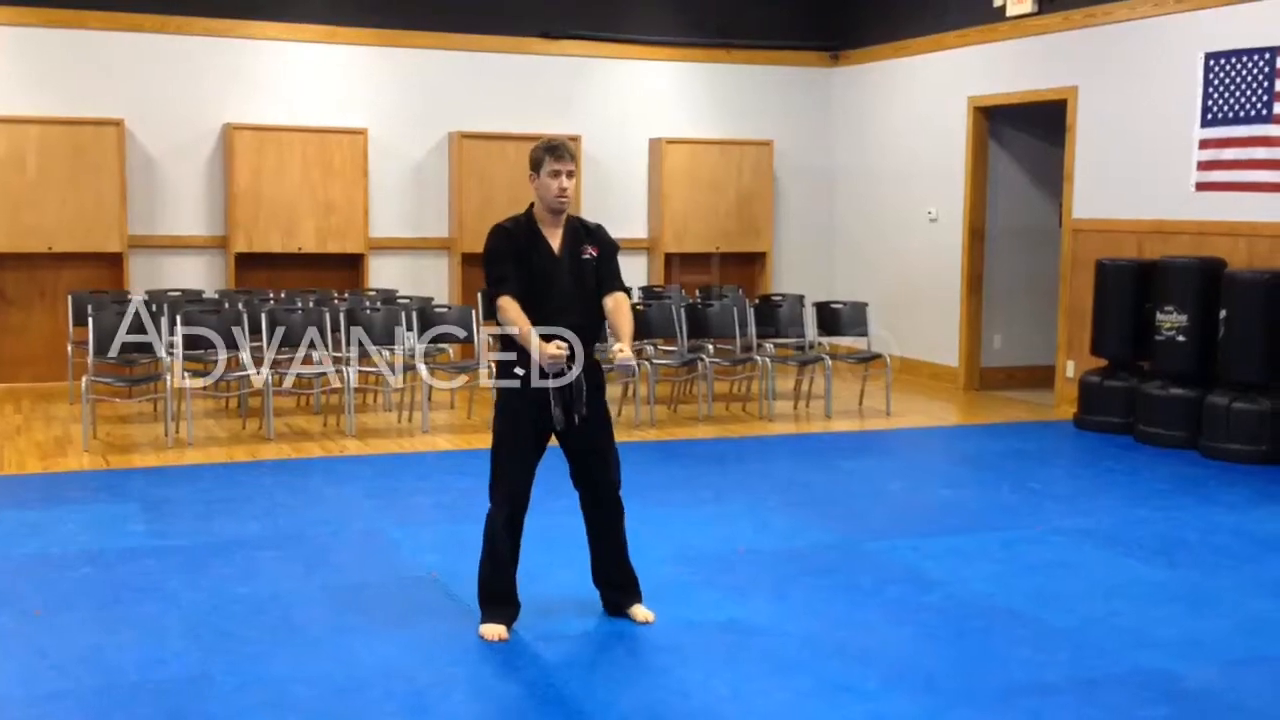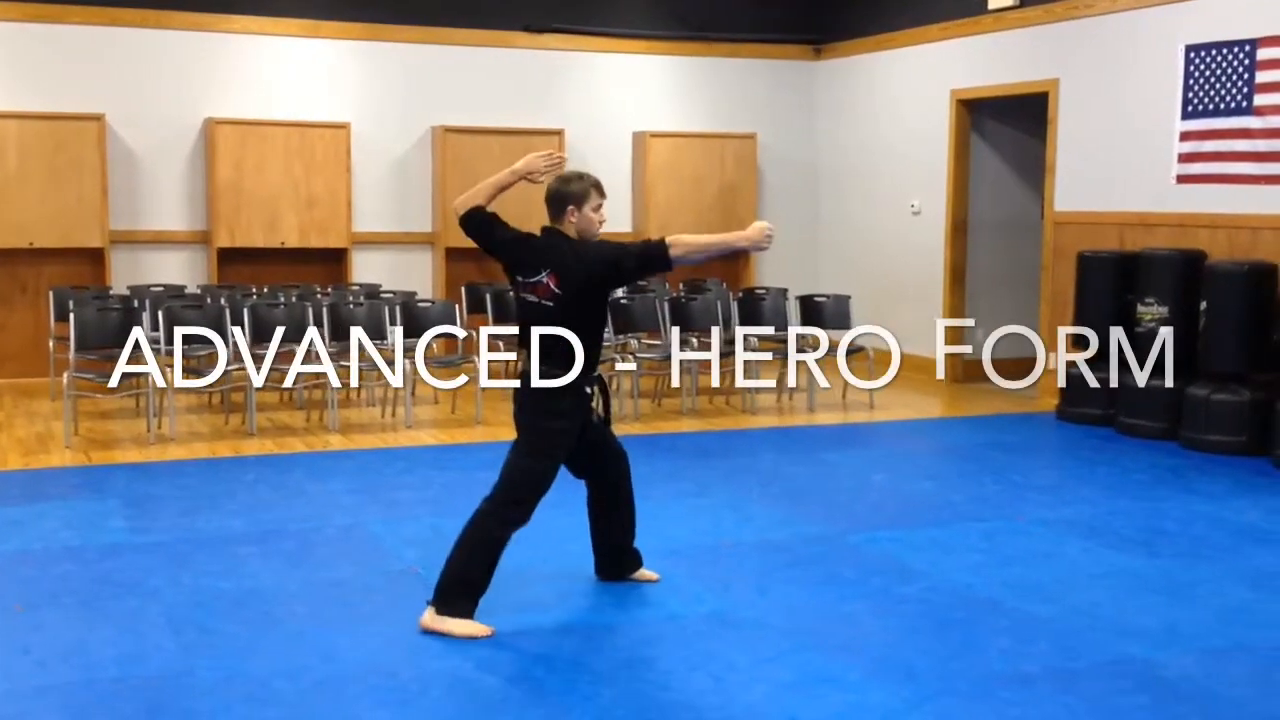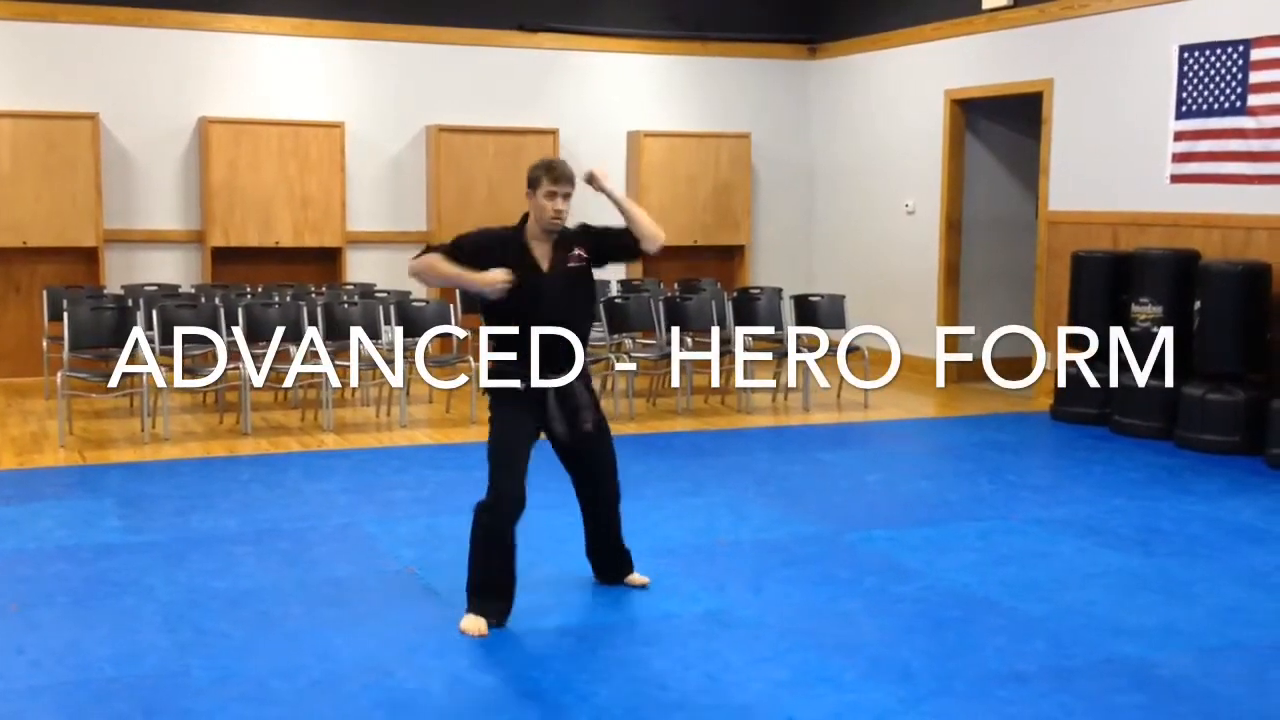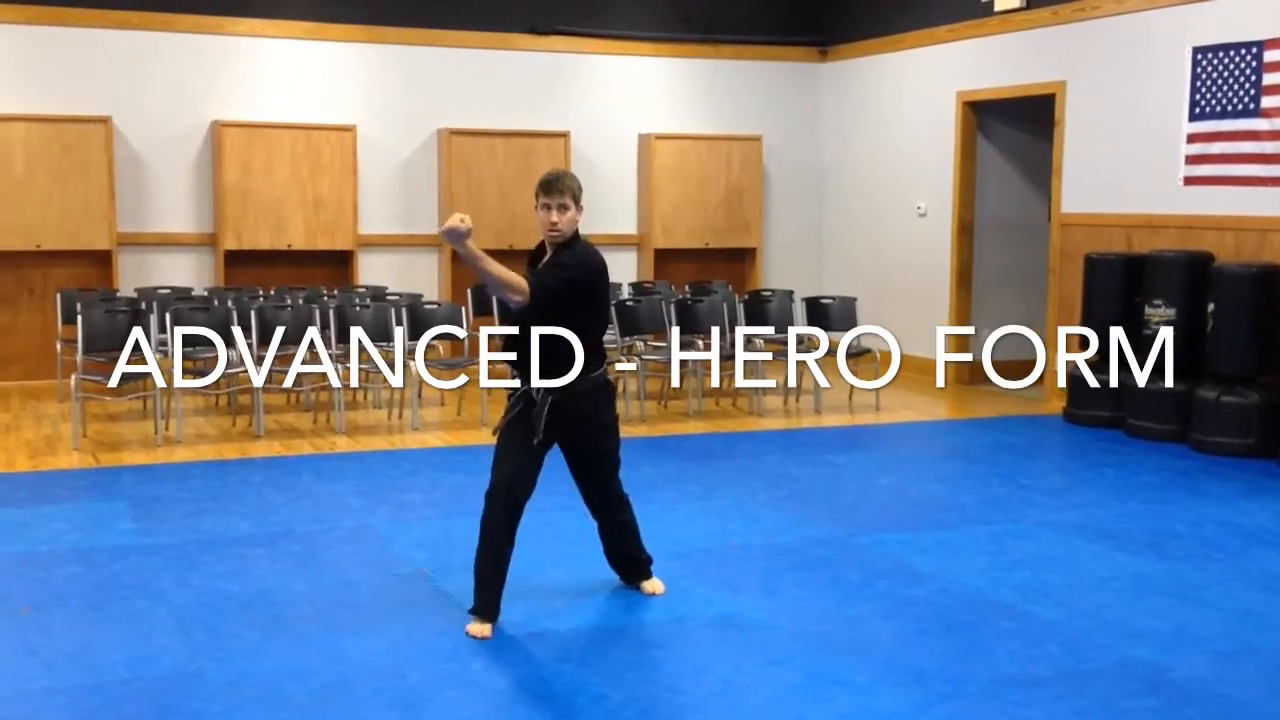
dt=1s
person 1, frame 1
left shoulder: (595, 238)
right shoulder: (507, 237)
left elbow: (614, 296)
right elbow: (506, 302)
left wrist: (624, 344)
right wrist: (538, 347)
left hip: (583, 379)
right hip: (524, 380)
left knee: (604, 489)
right knee: (508, 497)
left ankle: (622, 596)
right ankle: (497, 608)
person 1, frame 2
left shoulder: (522, 249)
right shoulder: (590, 260)
left elbow: (466, 209)
right elbow: (672, 250)
left wrist: (518, 172)
right wrist: (742, 239)
left hip: (554, 390)
right hip: (555, 397)
left knee: (610, 466)
right knee: (511, 500)
left ankle: (618, 562)
right ankle: (446, 607)
person 1, frame 3
left shoulder: (583, 242)
right shoulder: (493, 243)
left elbow: (653, 241)
right elbow: (422, 264)
left wrist: (609, 192)
right wrist: (473, 279)
left hip: (572, 388)
right hip: (515, 389)
left knee: (600, 481)
right knee: (505, 499)
left ankle: (614, 566)
right ankle: (484, 604)
person 1, frame 4
left shoulder: (583, 262)
right shoulder: (546, 253)
left elbow: (520, 292)
left wrist: (464, 246)
left hip: (582, 395)
right hip: (532, 394)
left knee: (605, 492)
right knee: (503, 498)
left ankle: (637, 569)
right ankle: (485, 608)
